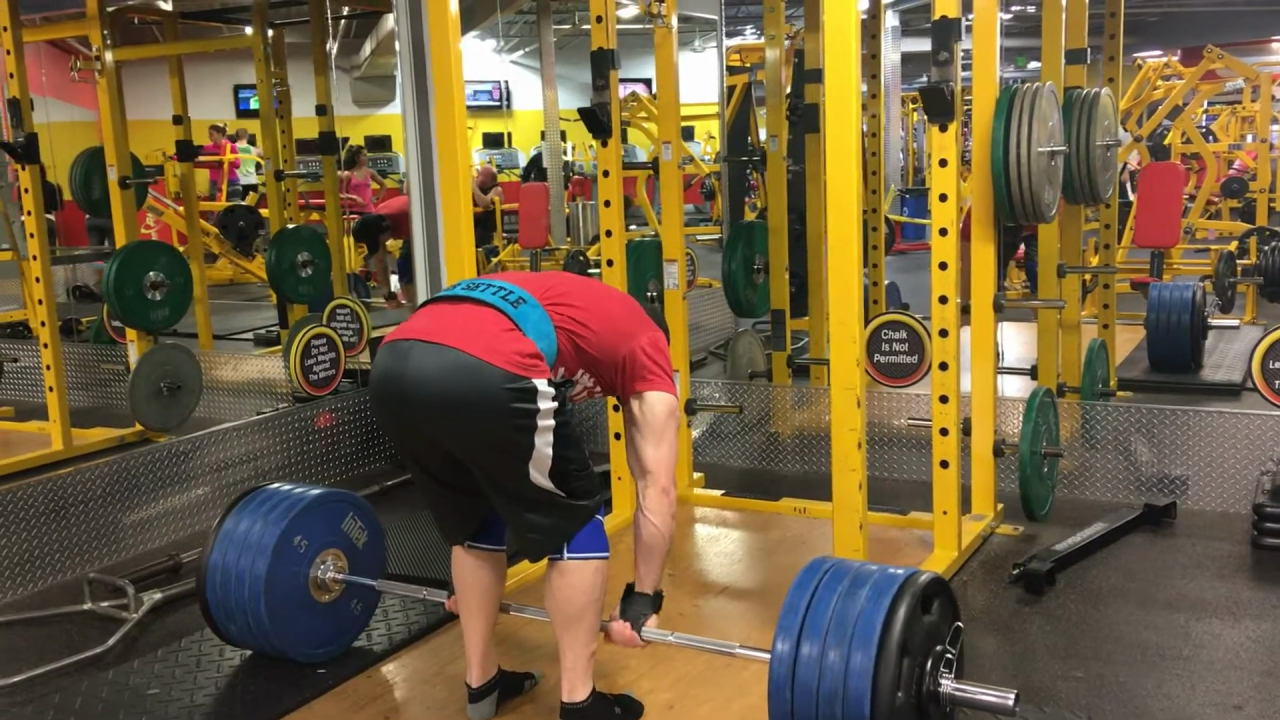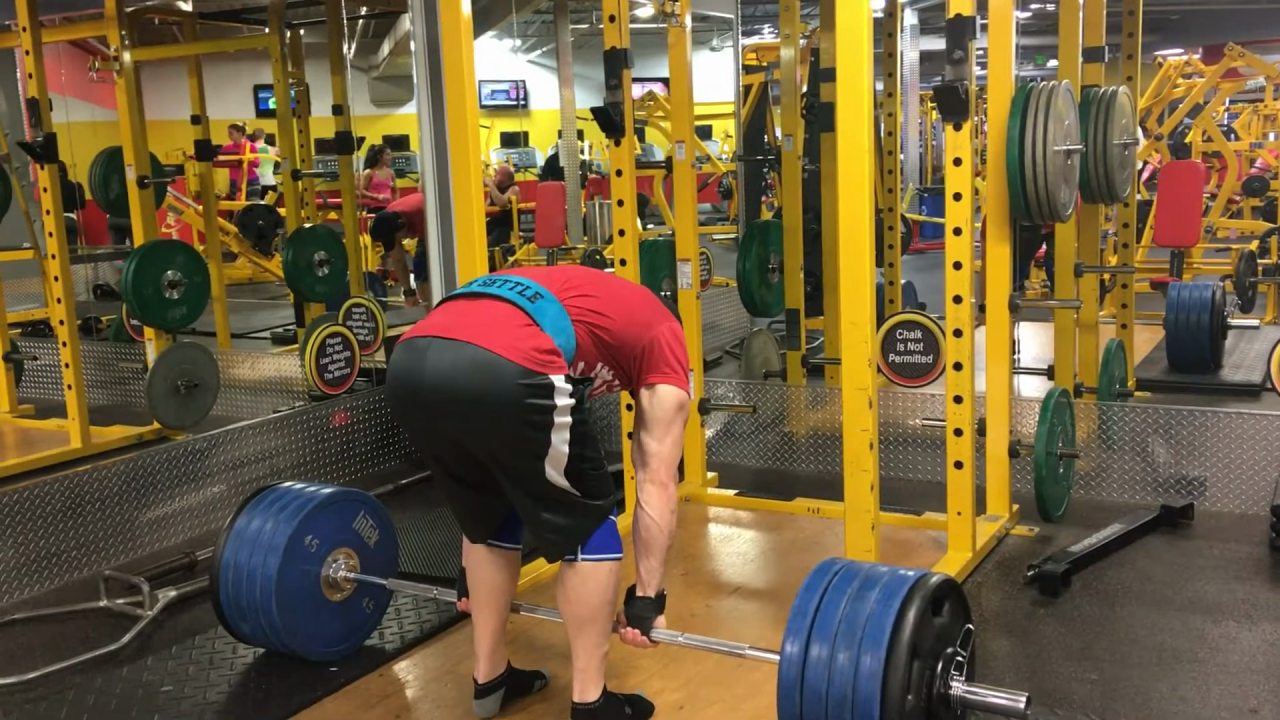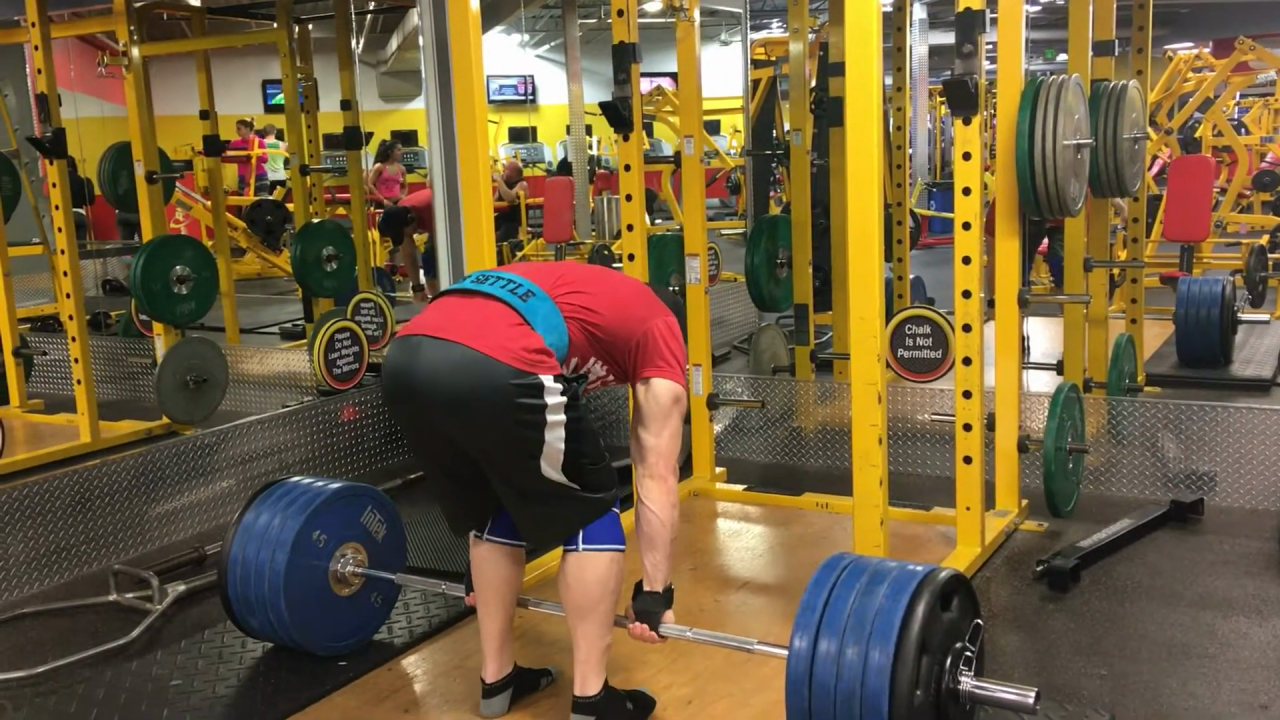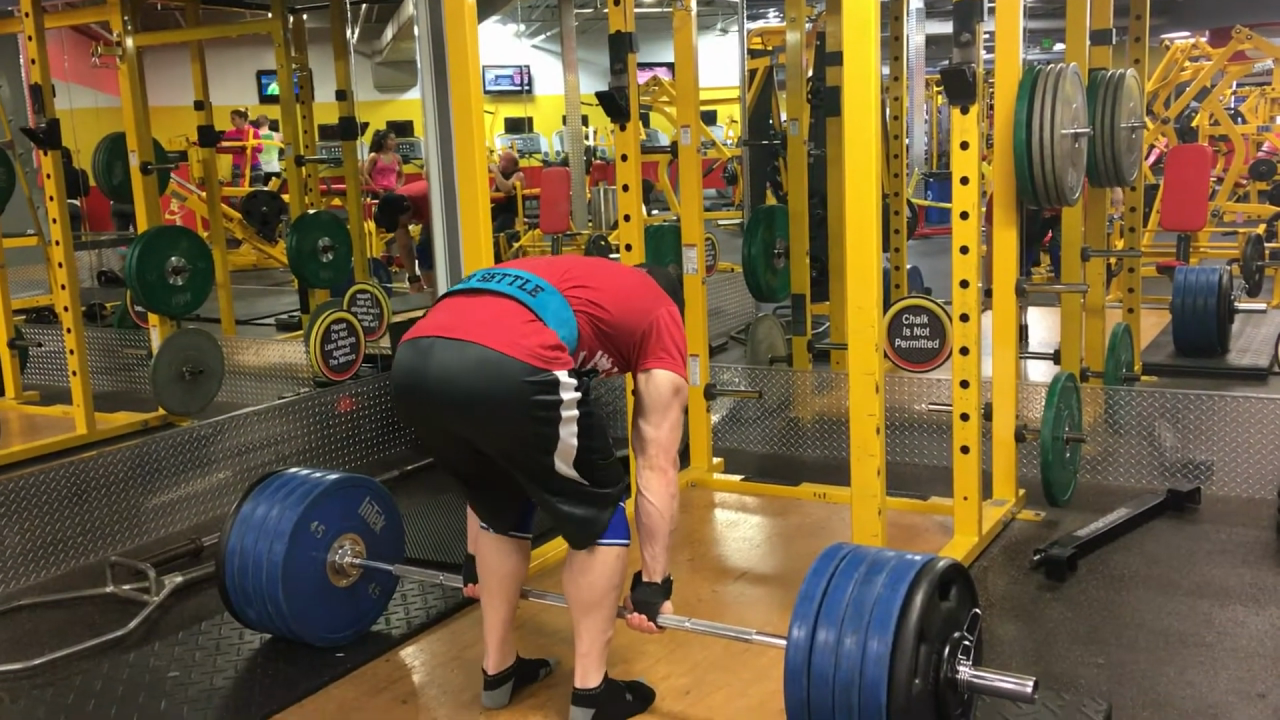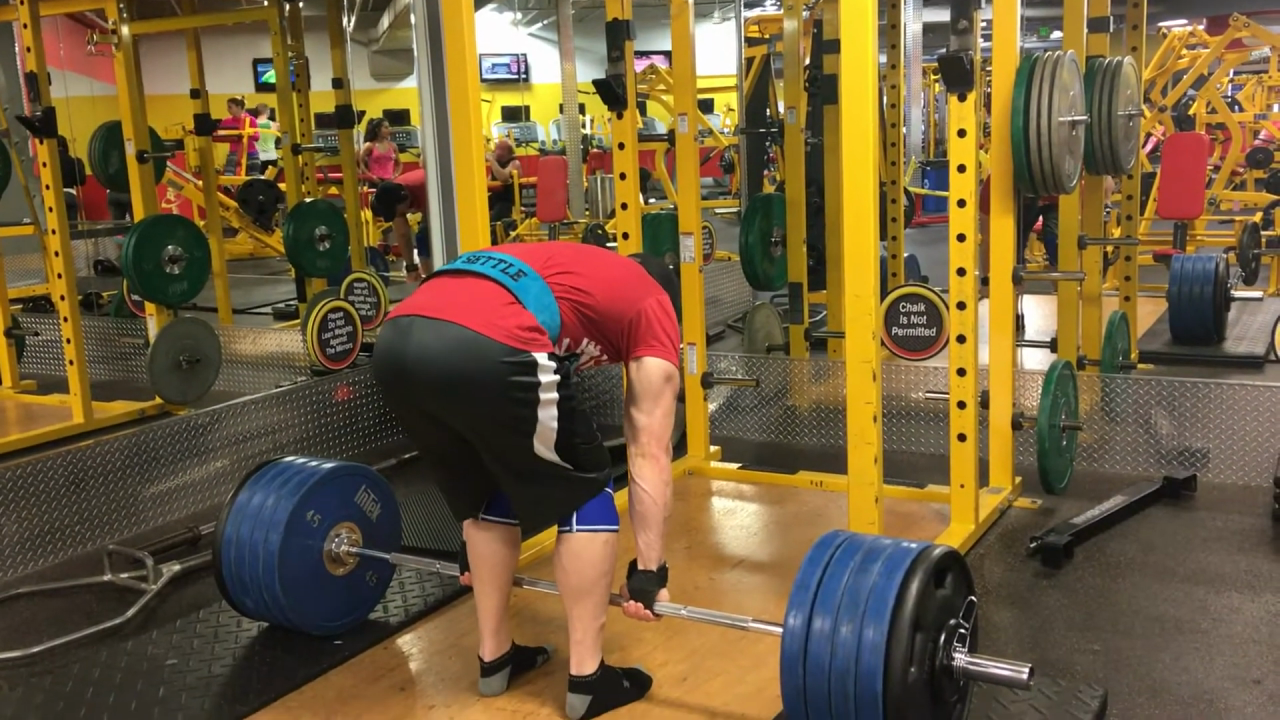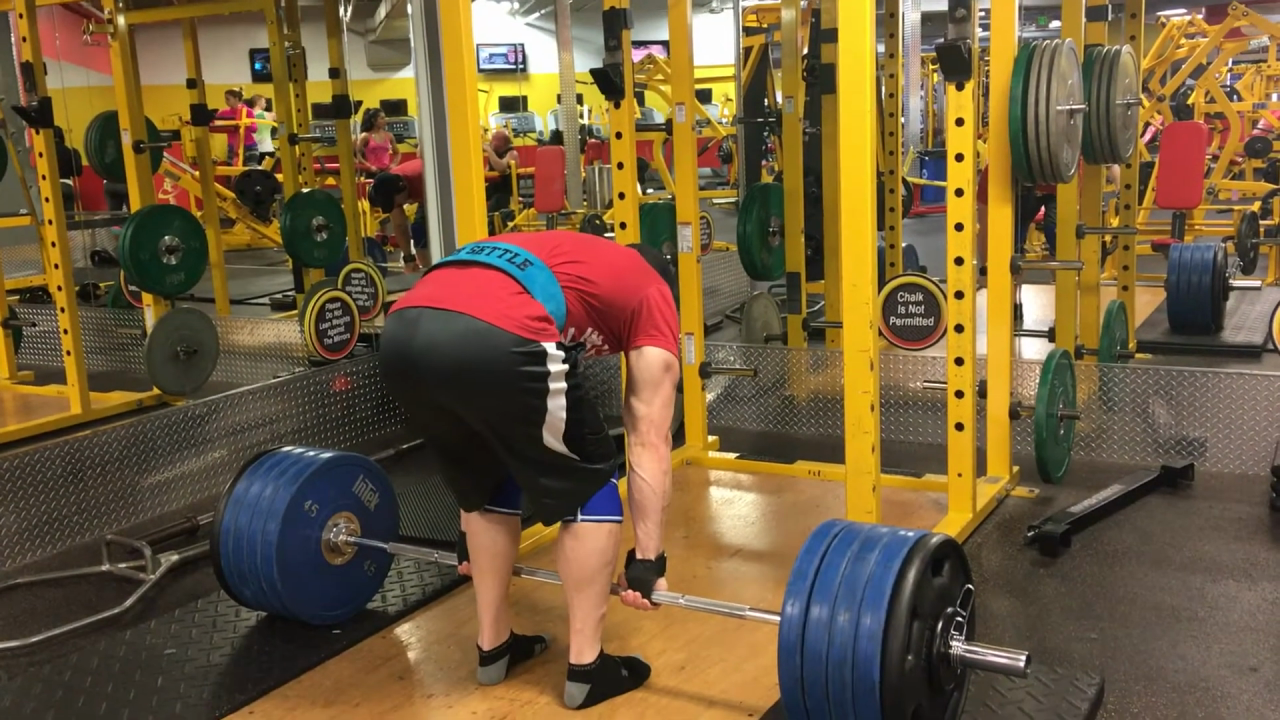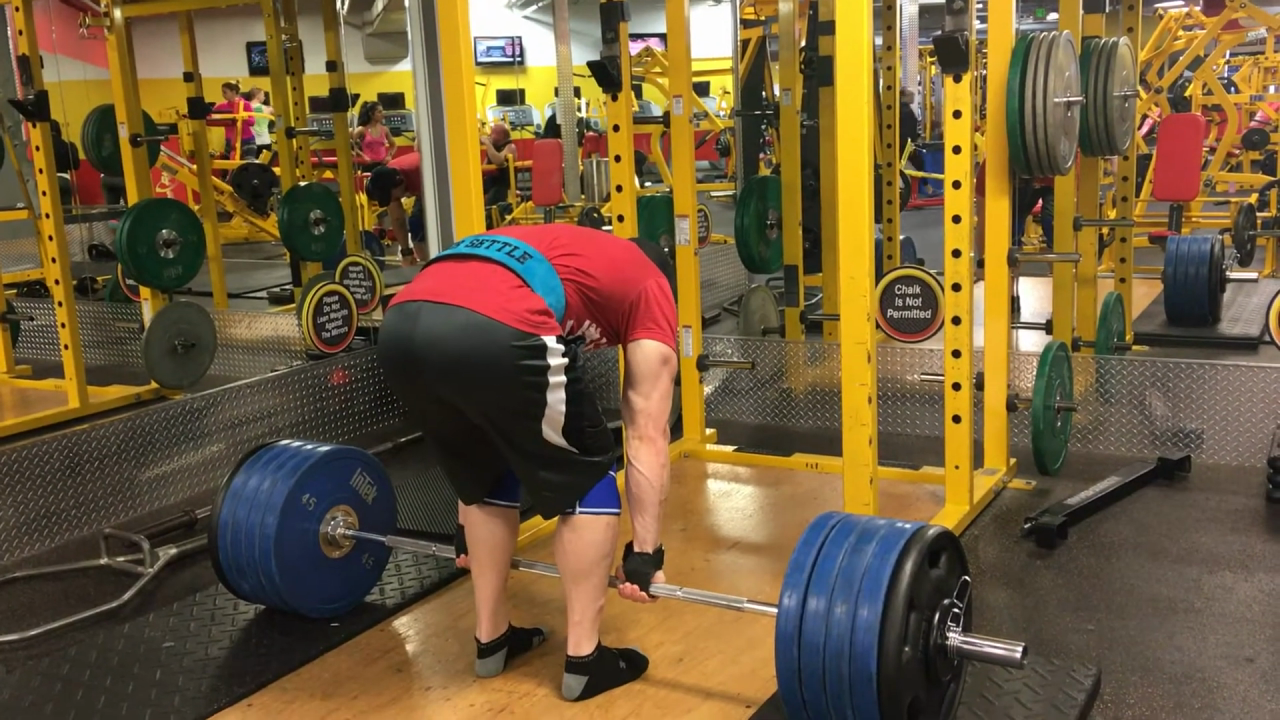
dt=0.4s
person 1, frame 1
right shoulder: (646, 344)
left elbow: (499, 475)
right elbow: (657, 486)
right wrist: (642, 600)
left hip: (393, 364)
right hip: (485, 374)
left knee: (475, 517)
right knee: (574, 522)
left ankle: (482, 683)
person 1, frame 2
right shoulder: (662, 336)
left elbow: (511, 469)
right elbow: (656, 481)
left wrist: (474, 574)
right wrist: (648, 597)
left hip: (411, 361)
right hip: (502, 372)
left knee: (489, 512)
right knee: (587, 523)
left ankle: (489, 679)
person 1, frame 3
right shoulder: (659, 329)
left elbow: (508, 464)
right elbow: (657, 474)
left wrist: (477, 572)
right wrist: (654, 592)
left hip: (407, 356)
right hip: (497, 369)
left knee: (494, 511)
right knee: (590, 514)
left ankle: (497, 678)
person 1, frame 4
right shoulder: (661, 315)
left elbow: (494, 457)
right elbow: (656, 464)
left wrist: (476, 561)
right wrist: (653, 583)
left hip: (414, 361)
right hip: (507, 368)
left knee: (502, 504)
right knee: (598, 509)
left ankle: (498, 670)
person 1, frame 5
right shoulder: (652, 305)
left elbow: (505, 445)
right elbow: (649, 452)
left wrist: (472, 551)
right wrist: (649, 570)
left hip: (396, 341)
right hip: (488, 350)
left knee: (488, 492)
right knee: (583, 495)
left ankle: (495, 657)
right ankle: (588, 678)
person 1, frame 6
right shoulder: (652, 294)
left elbow: (496, 430)
right elbow: (649, 441)
left wrist: (469, 537)
right wrist: (648, 560)
left hip: (402, 333)
right hip: (496, 340)
left knee: (489, 481)
right knee: (588, 485)
left ankle: (493, 646)
right ankle: (586, 668)
person 1, frame 7
right shoulder: (649, 286)
left elbow: (496, 421)
right elbow: (647, 434)
left wrist: (467, 531)
right wrist: (646, 554)
left hip: (402, 326)
right hip: (496, 334)
left knee: (488, 473)
right knee: (587, 478)
left ankle: (491, 640)
right ankle: (584, 661)
